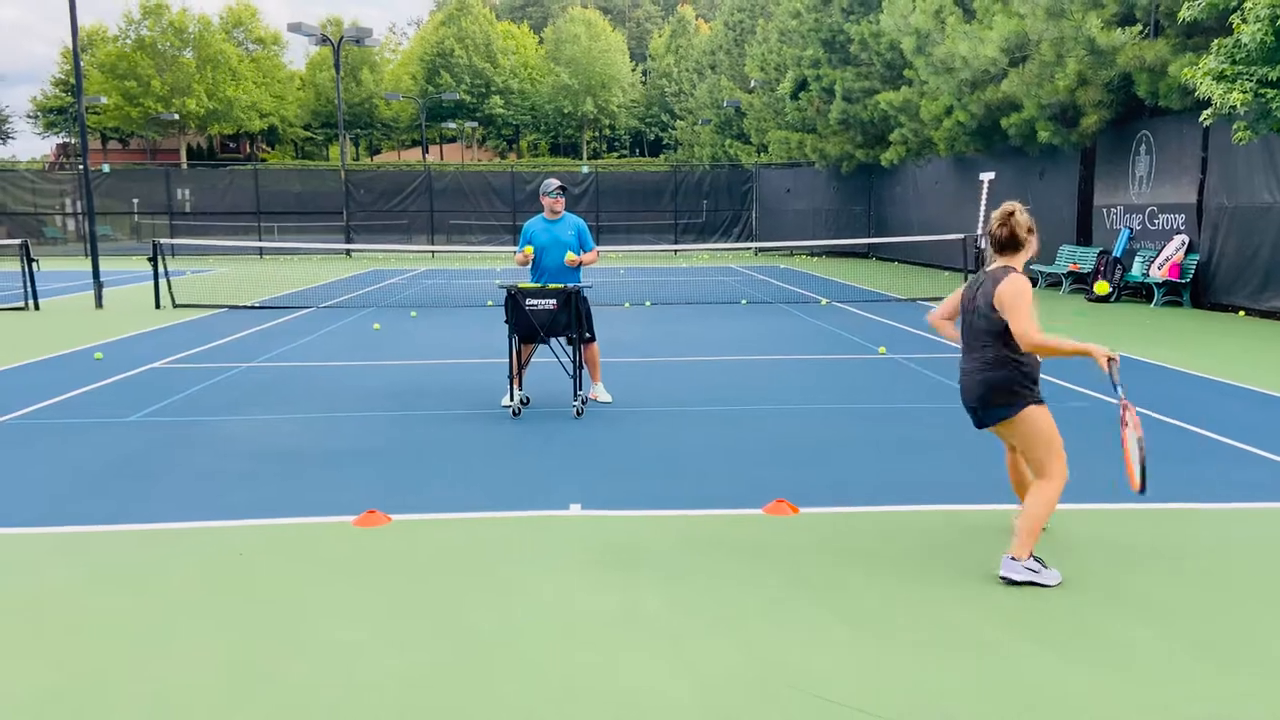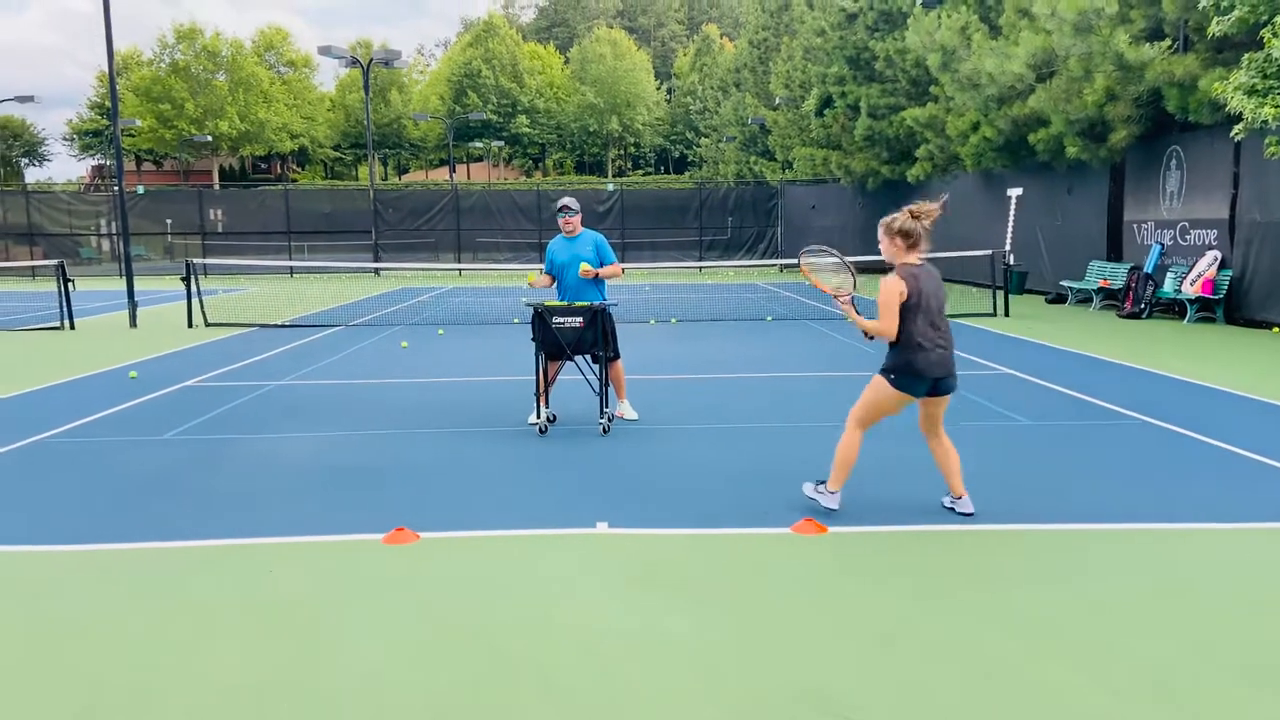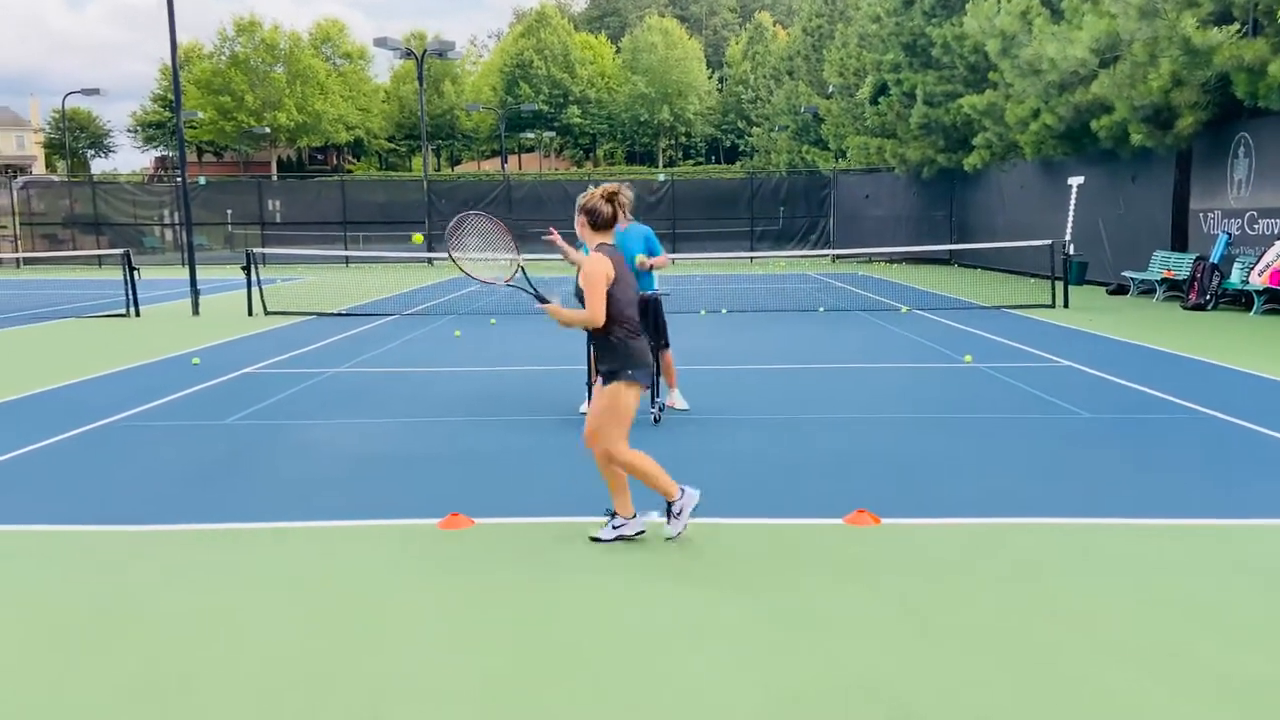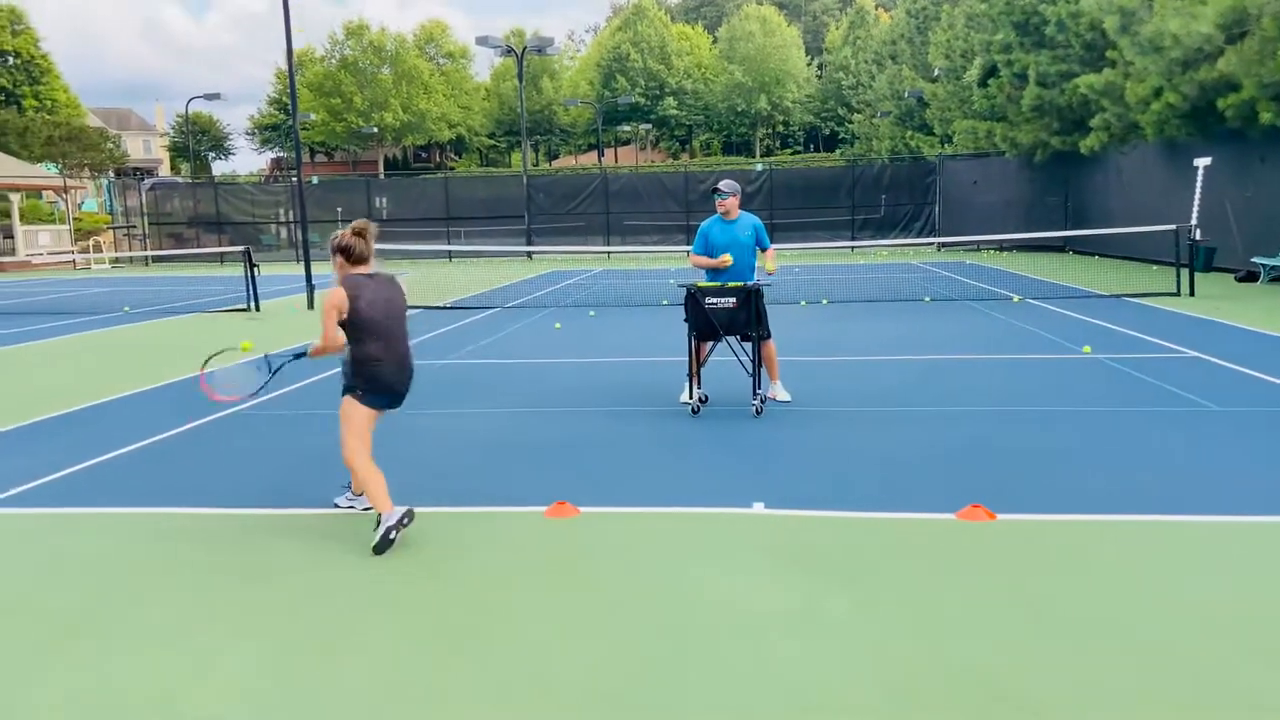
dt=1s
person 1, frame 1
left shoulder: (975, 282)
right shoulder: (1015, 282)
left elbow: (936, 318)
right elbow: (1030, 342)
right wrist: (1086, 349)
left hip: (976, 389)
right hip: (1007, 389)
left knee: (1016, 444)
right knee: (1054, 474)
left ankle: (1030, 519)
right ankle: (1019, 560)
person 1, frame 2
left shoulder: (893, 281)
right shoulder: (932, 273)
left elbow: (888, 331)
left wrist: (854, 316)
left hip: (908, 366)
right hip: (943, 365)
left knee: (855, 424)
right knee: (934, 432)
left ankle: (831, 491)
right ankle: (960, 497)
person 1, frame 3
left shoulder: (594, 260)
right shoulder: (613, 257)
left elbow: (596, 318)
left wrist: (560, 312)
right wrist: (571, 317)
left hip: (624, 362)
right hip: (617, 362)
left knee: (611, 448)
right knee: (595, 436)
left ankle: (677, 496)
right ankle: (625, 517)
person 1, frame 4
left shoulder: (337, 293)
right shoulder: (392, 283)
left elbow: (330, 344)
left wrist: (315, 349)
left hip: (370, 378)
right hip: (398, 375)
left knee: (354, 453)
right knee: (349, 421)
left ankle: (390, 513)
right ankle: (359, 493)
person 2, frame 1
left shoulder: (577, 223)
right shoulder: (531, 226)
left elbow: (593, 254)
right elbow: (519, 257)
left wrist: (579, 261)
right wrist: (524, 258)
left knee: (588, 341)
right knee: (525, 342)
left ankle: (597, 387)
person 2, frame 2
left shoulder: (596, 239)
right shoulder: (553, 246)
left elbow: (616, 269)
right elbow: (549, 277)
left wrist: (596, 273)
right wrist: (538, 282)
left knee: (612, 358)
right knee: (551, 359)
left ankle: (622, 404)
right ankle: (541, 407)
person 2, frame 3
left shoulder: (643, 232)
left elbow: (663, 259)
right elbow: (580, 260)
left wrist: (649, 263)
right wrist: (562, 246)
left hip: (647, 301)
left knee: (662, 347)
left ankle: (673, 394)
person 2, frame 4
left shoulder: (753, 223)
right shoulder: (707, 226)
left elbow: (767, 248)
right elbow: (694, 258)
left wrist: (769, 263)
right wrist: (715, 263)
left knee: (764, 338)
right knee: (701, 339)
left ankle: (775, 385)
right ankle: (693, 386)
